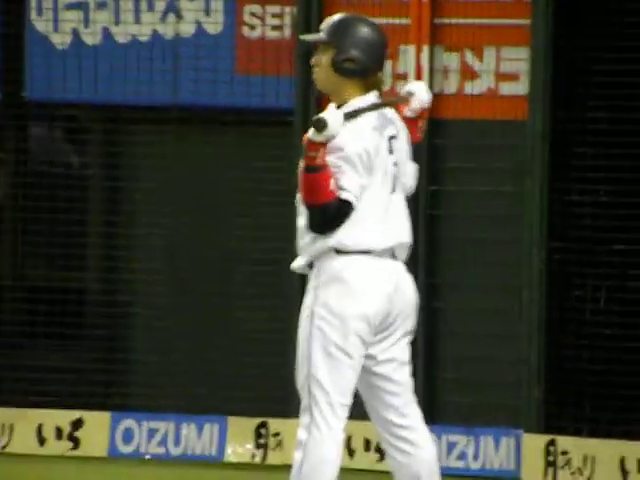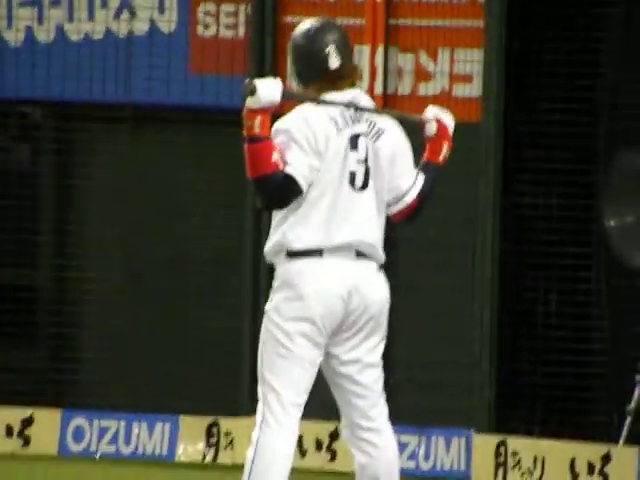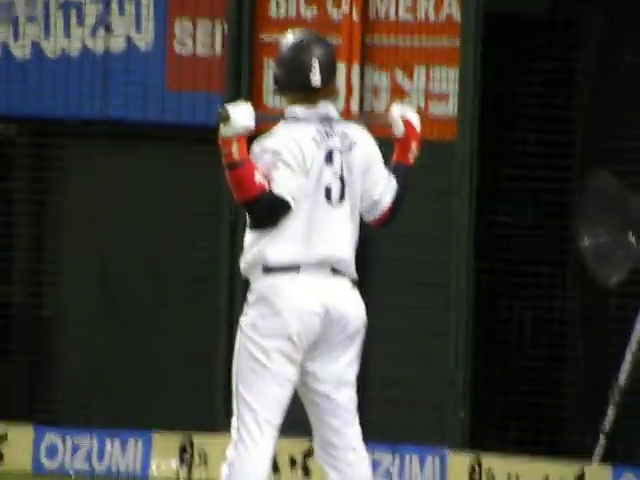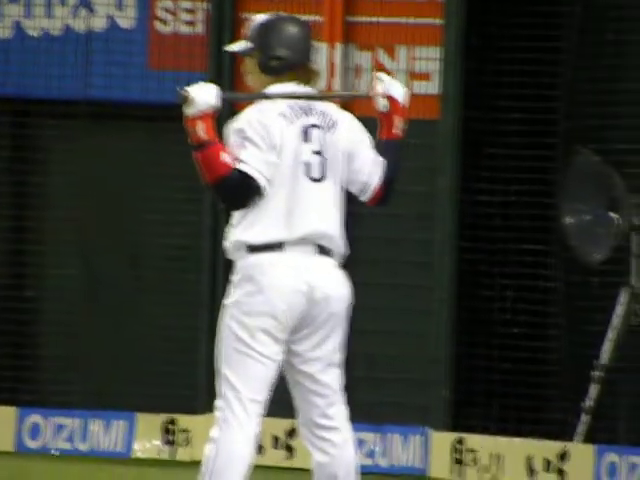
dt=0.7s
person 1, frame 1
left shoulder: (344, 131)
right shoulder: (391, 121)
left elbow: (325, 217)
left wrist: (315, 149)
left hip: (347, 280)
right hip: (393, 280)
left knee: (323, 413)
right knee: (399, 414)
person 1, frame 2
left shoulder: (304, 121)
right shoulder: (388, 129)
left elbow: (274, 192)
right elbow: (408, 205)
left wrist: (257, 120)
right wrist: (438, 145)
left hip: (308, 279)
right hip: (365, 281)
left knee: (279, 411)
right knee: (368, 412)
person 1, frame 3
left shoulder: (284, 139)
right shoulder: (358, 140)
left elbow: (263, 212)
right elbow: (384, 210)
left wrist: (234, 147)
right wrist: (407, 145)
left hip: (283, 295)
right hip: (339, 297)
left knee: (254, 427)
right knee: (341, 430)
person 1, frame 4
left shoulder: (260, 118)
right shoulder: (340, 120)
left elbow: (235, 191)
right elbow: (380, 189)
left wrist: (200, 124)
right wrist: (393, 119)
left hip: (267, 274)
right hip: (325, 276)
left knee: (238, 410)
right knee: (327, 413)
